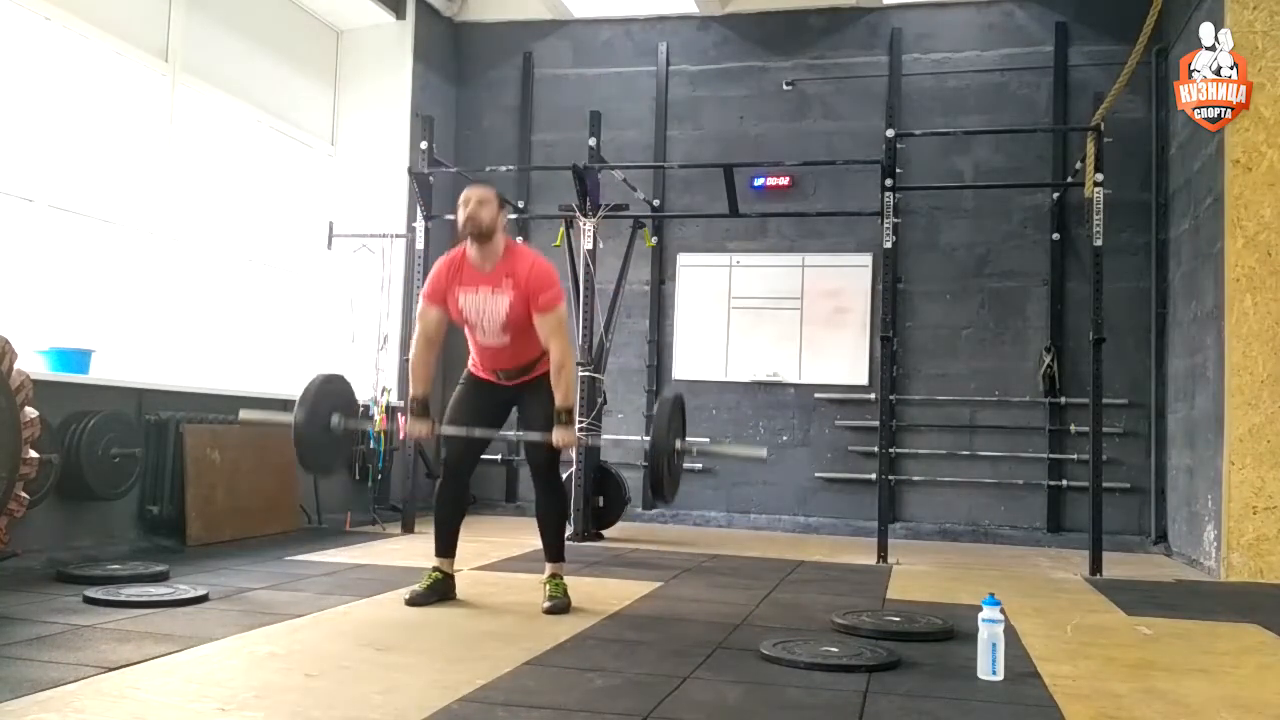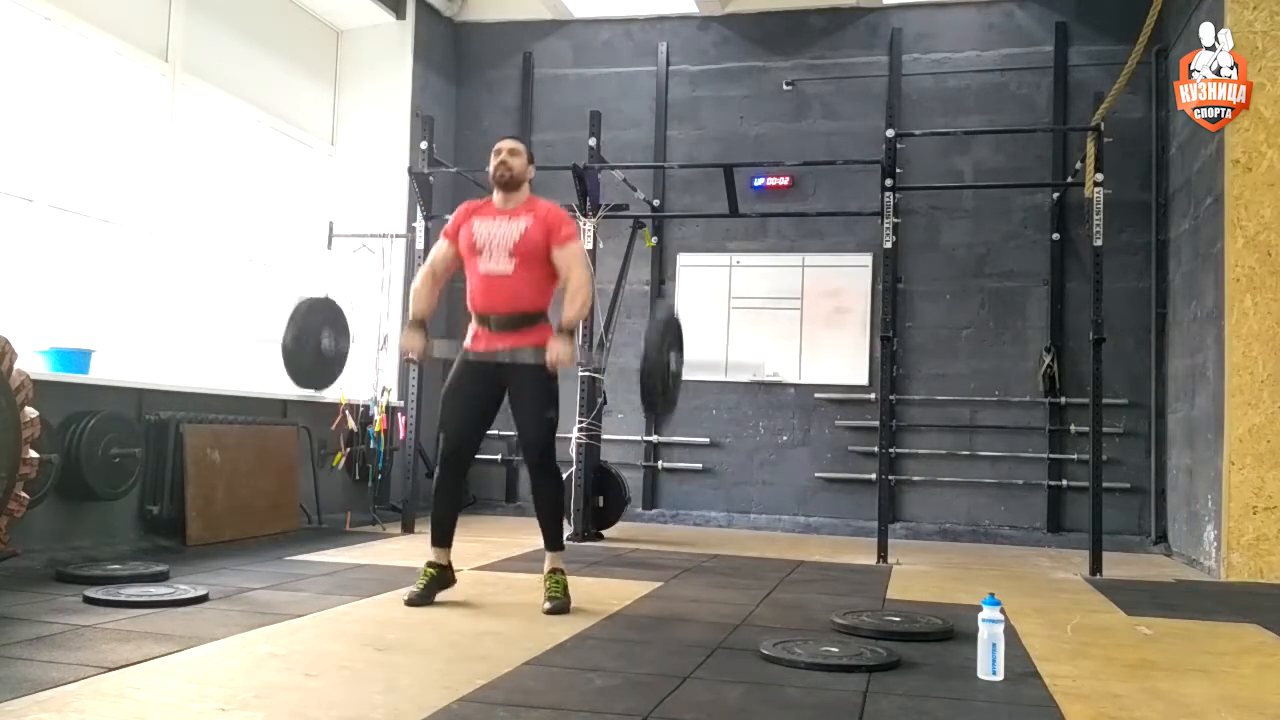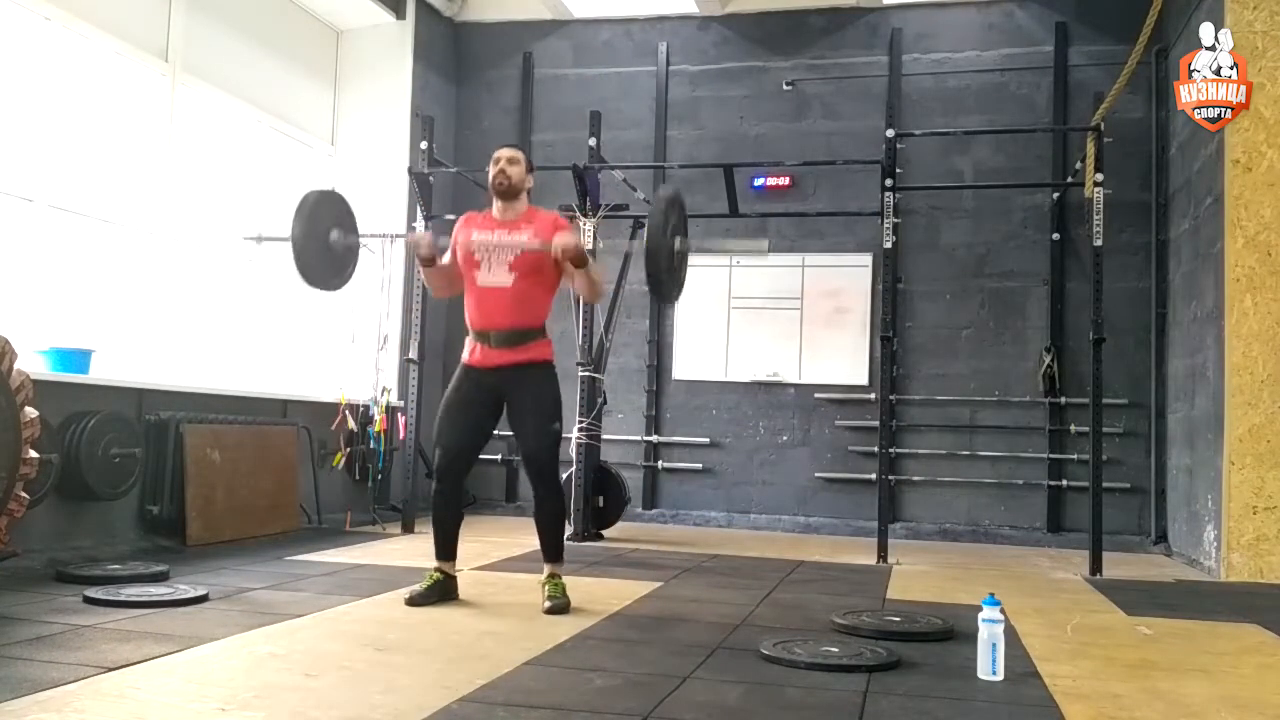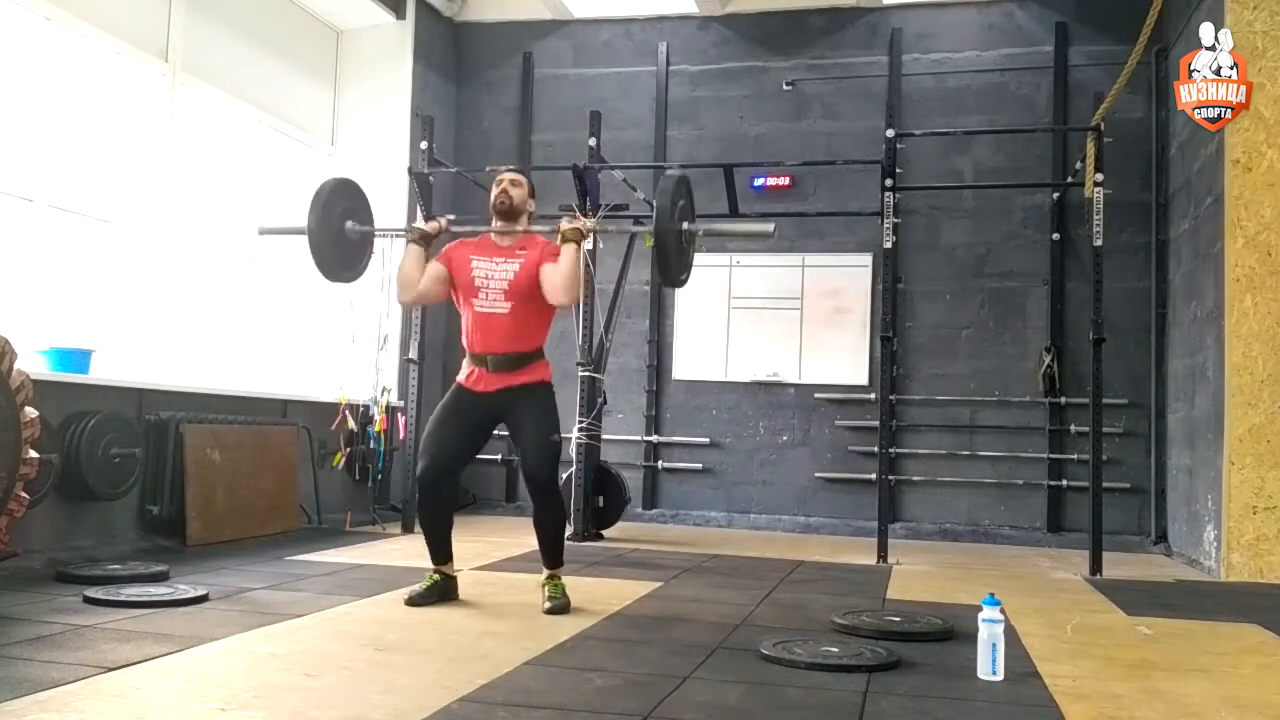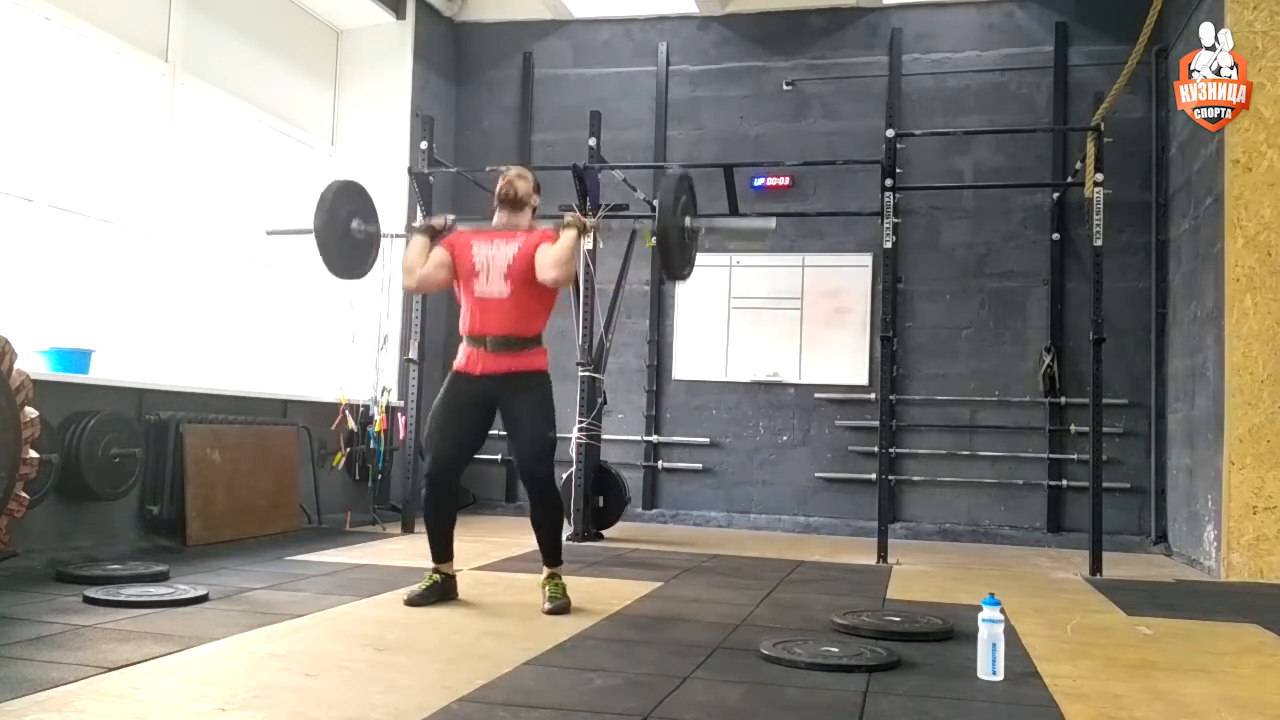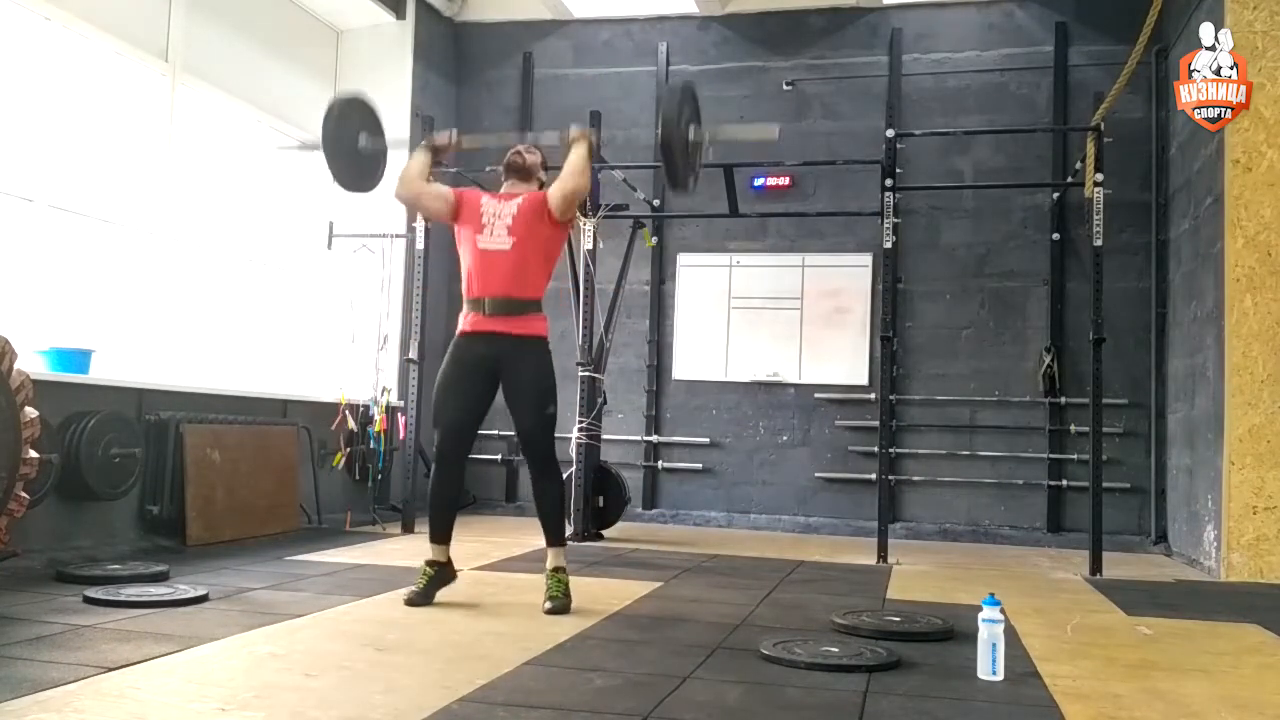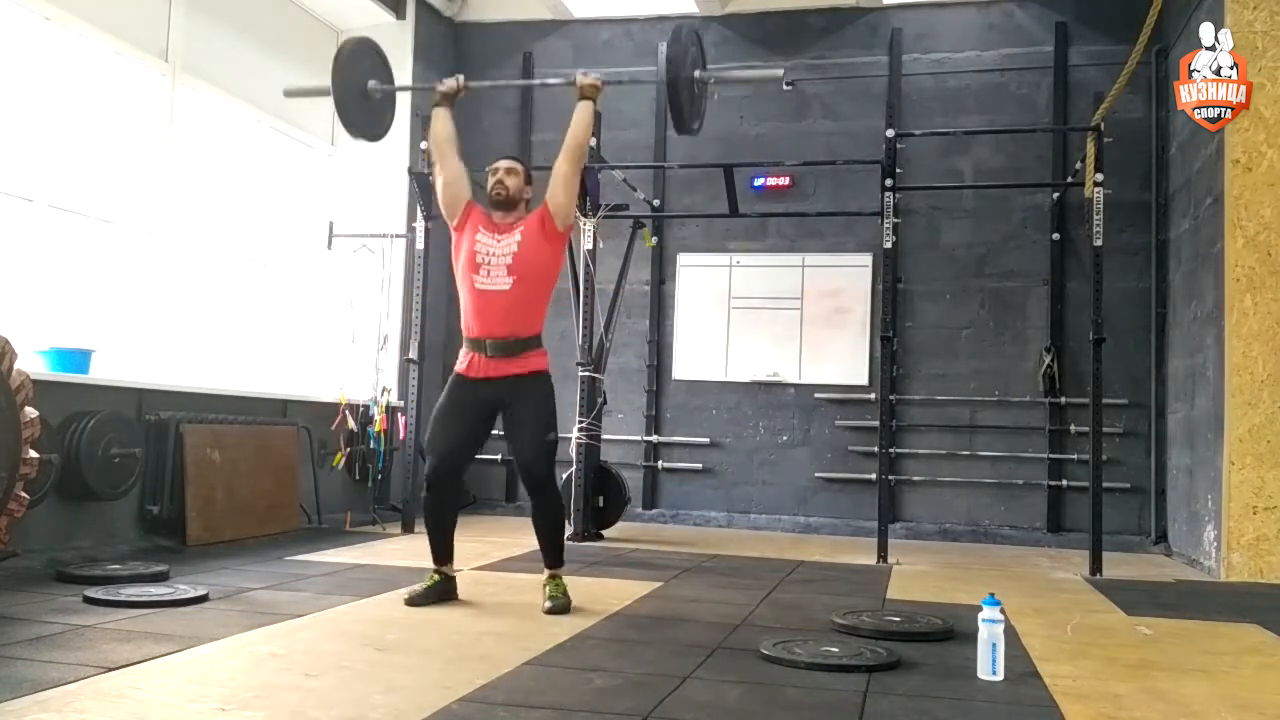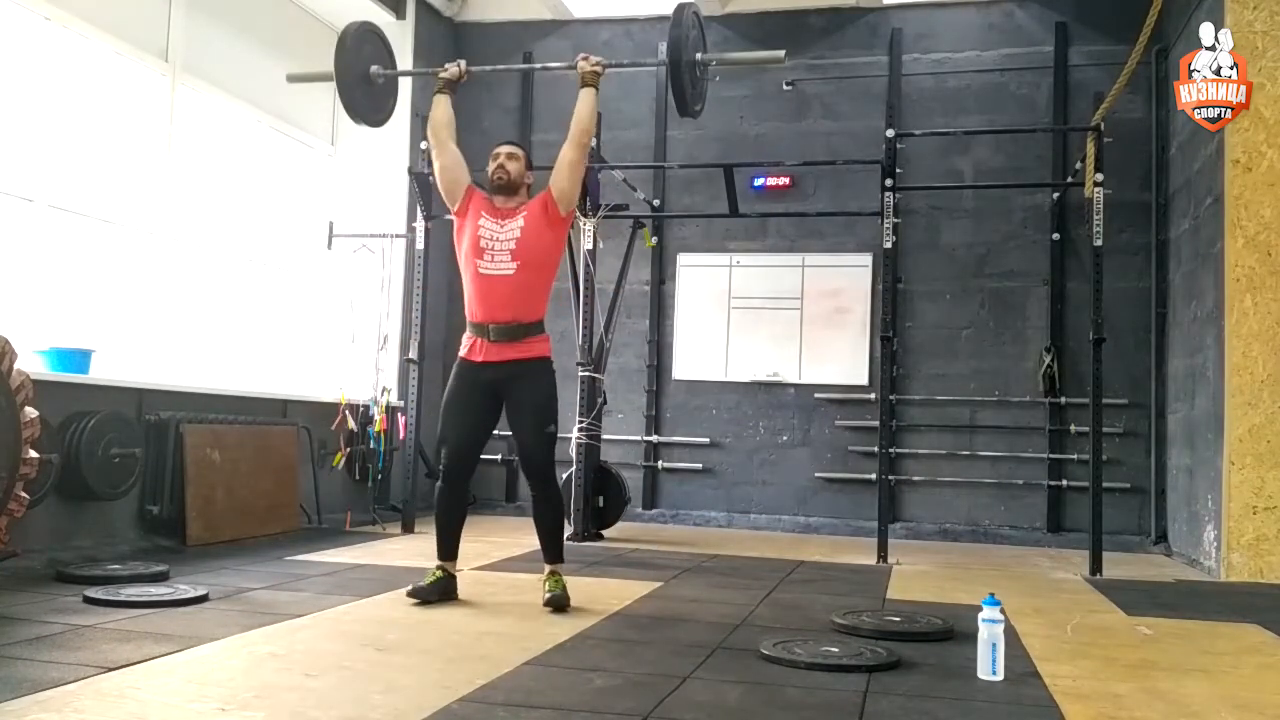
dt=0.2s
person 1, frame 1
left shoulder: (534, 271)
right shoulder: (445, 272)
left elbow: (560, 350)
right elbow: (425, 341)
left wrist: (565, 420)
right wrist: (418, 409)
left hip: (535, 378)
right hip: (483, 374)
left knee: (544, 468)
right knee: (453, 464)
left ankle: (554, 576)
right ankle: (442, 572)
person 1, frame 2
left shoulder: (550, 217)
right shoulder: (466, 216)
left elbow: (579, 283)
right elbow: (431, 272)
left wrist: (566, 334)
right wrist: (416, 325)
left hip: (531, 350)
right hip: (476, 350)
left knee: (539, 457)
right knee: (452, 454)
left ankle: (554, 571)
right ankle: (439, 564)
person 1, frame 3
left shoulder: (551, 227)
right shoulder: (467, 226)
left elbow: (591, 292)
right elbow: (444, 286)
left wrist: (575, 256)
right wrist: (425, 258)
left hip: (531, 366)
right hip: (476, 363)
left knee: (541, 467)
right knee: (447, 465)
left ankle: (553, 576)
right ankle: (444, 572)
person 1, frame 4
left shoulder: (546, 250)
right shoulder: (458, 252)
left elbow: (563, 295)
right elbow: (410, 294)
left wrist: (571, 243)
right wrist: (419, 241)
left hip: (527, 386)
right hip: (472, 384)
left knee: (541, 475)
right knee: (430, 473)
left ankle: (553, 578)
right ankle: (442, 574)
person 1, frame 5
left shoulder: (542, 242)
right shoulder: (461, 244)
left elbow: (555, 275)
right elbow: (415, 278)
left wrist: (572, 233)
right wrist: (425, 234)
left hip: (525, 375)
right hip: (468, 371)
left knee: (536, 472)
right knee: (439, 470)
left ankle: (552, 577)
right ankle: (442, 574)
person 1, frame 6
left shoulder: (547, 205)
right shoulder: (469, 202)
left elbow: (573, 187)
right elbow: (409, 192)
left wrist: (580, 147)
right wrist: (428, 151)
left hip: (525, 340)
right hip: (472, 338)
left knee: (539, 452)
right knee: (448, 447)
left ankle: (557, 567)
right ankle: (438, 561)
person 1, frame 7
left shoulder: (546, 227)
right shoulder: (465, 223)
left elbow: (572, 158)
right elbow: (442, 155)
left wrist: (585, 100)
right wrist: (444, 102)
left hip: (525, 377)
right hip: (469, 375)
left knee: (538, 478)
right knee: (439, 473)
left ankle: (554, 578)
right ankle: (442, 574)
person 1, frame 8
left shoulder: (548, 213)
right shoulder: (468, 210)
left elbow: (579, 145)
right elbow: (443, 147)
left wrist: (588, 85)
right wrist: (447, 89)
left hip: (528, 364)
right hip: (473, 362)
left knee: (538, 469)
right knee: (453, 467)
left ankle: (554, 574)
right ankle: (445, 572)
